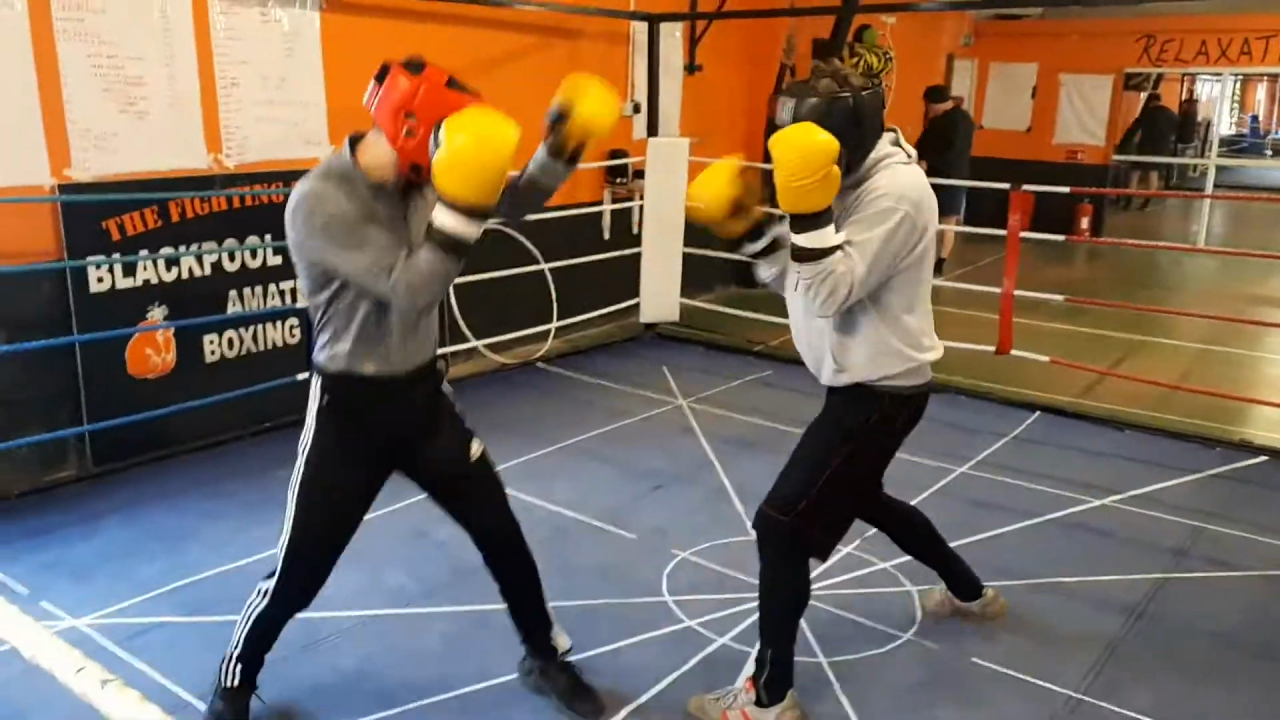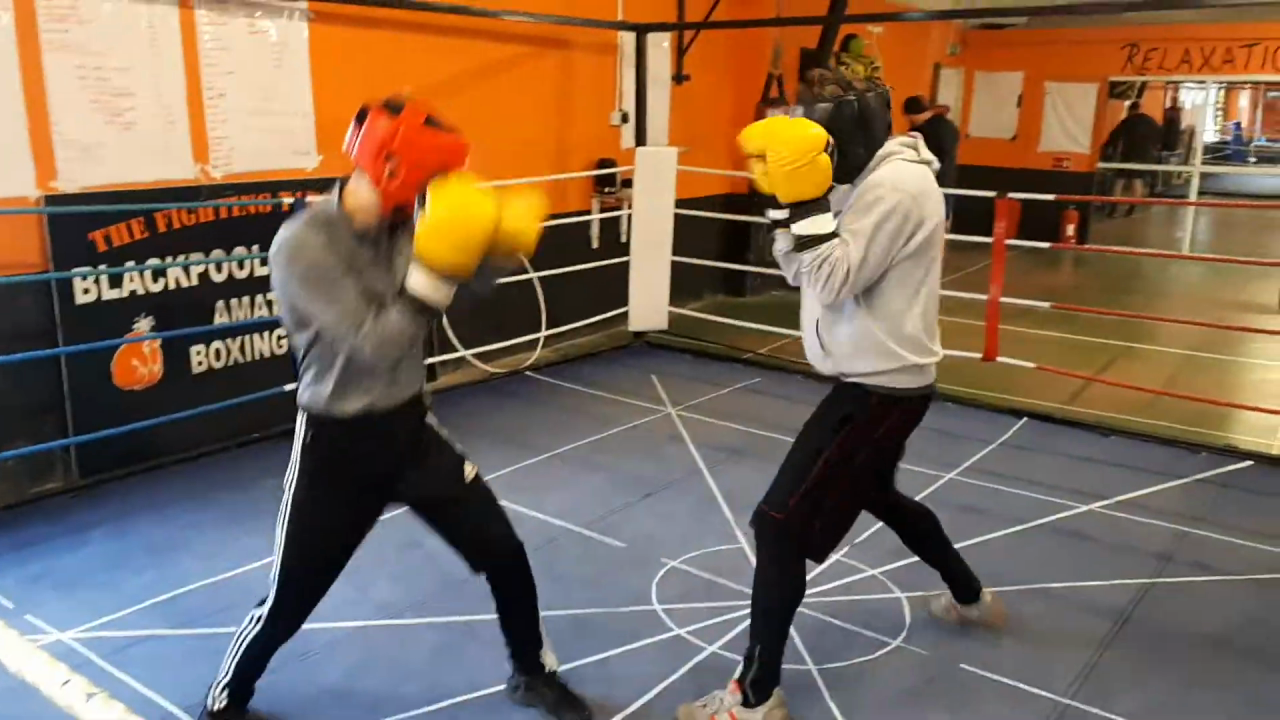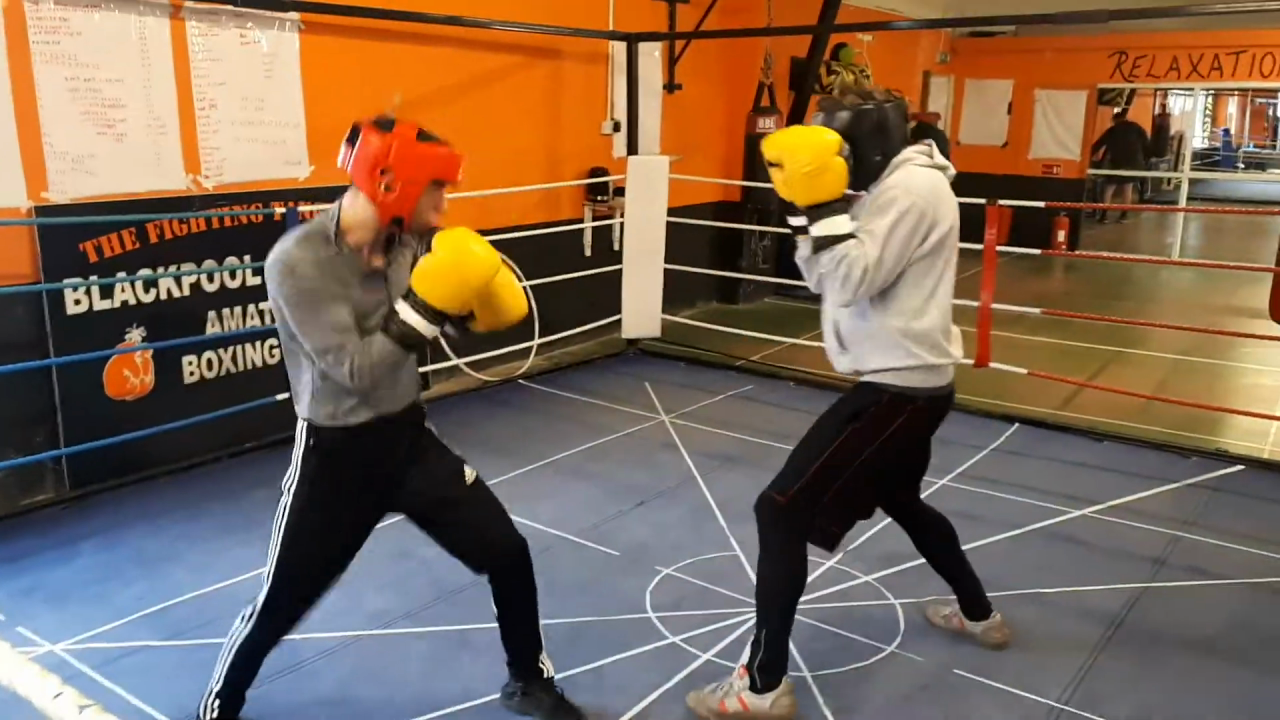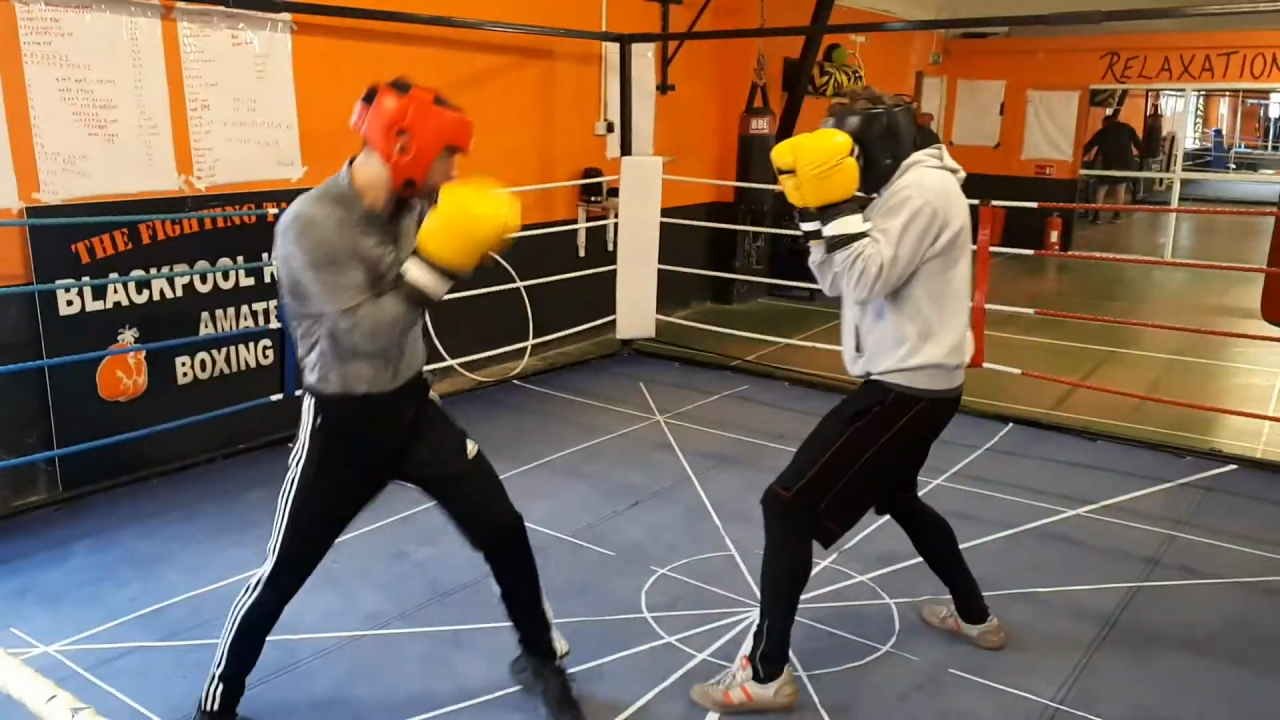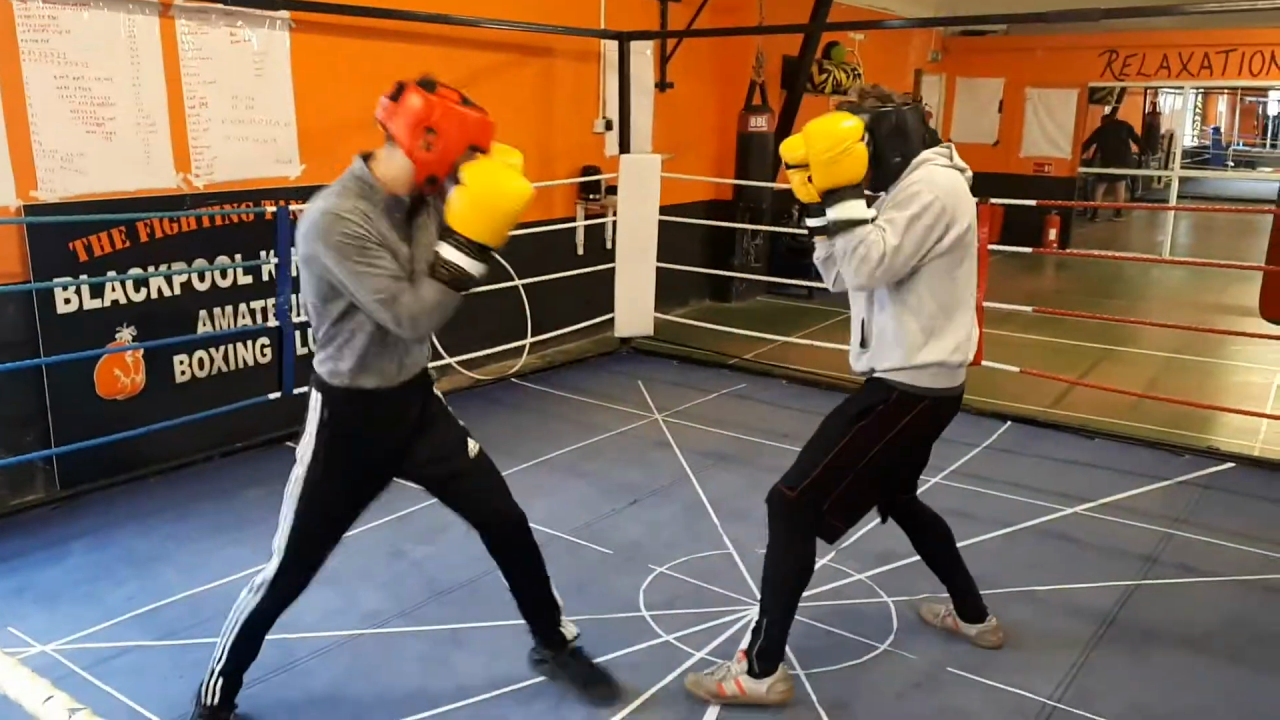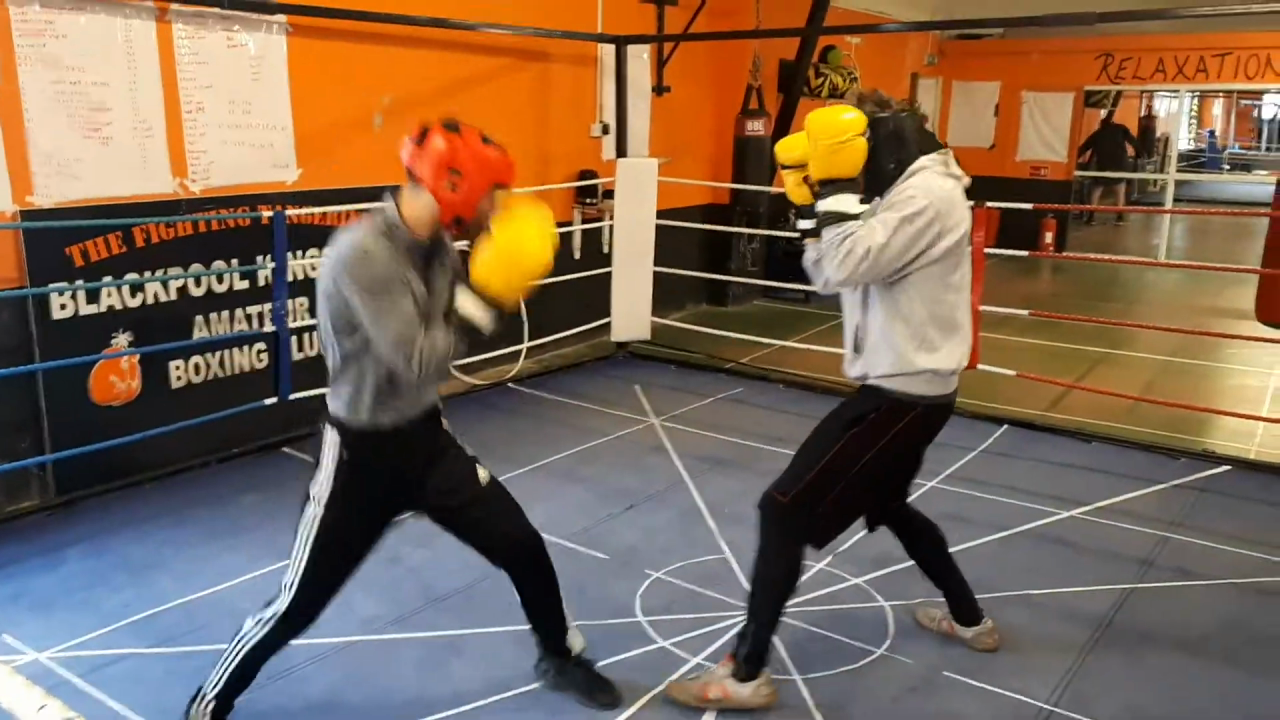
dt=0.1s
person 1, frame 1
left shoulder: (419, 176)
right shoulder: (317, 201)
left elbow: (515, 199)
right elbow: (408, 291)
left wrist: (563, 141)
right wrist: (459, 202)
left hip: (422, 396)
right hip: (350, 408)
left knee: (501, 537)
right knee: (297, 575)
left ankle: (545, 658)
person 1, frame 2
left shoulder: (408, 222)
right shoulder: (301, 244)
left elbow: (475, 263)
right elbow: (377, 347)
left wrist: (501, 234)
right wrist: (439, 266)
left hip: (408, 428)
right hip: (335, 443)
left knee: (503, 551)
right knee: (288, 603)
person 1, frame 3
left shoulder: (408, 240)
right shoulder: (297, 260)
left elbow: (429, 321)
right elbow: (356, 373)
left wrist: (474, 304)
right wrist: (425, 307)
left hip: (407, 436)
right hip: (332, 452)
left knee: (506, 552)
right knee: (279, 605)
person 1, frame 4
left shoulder: (411, 206)
right shoulder: (310, 223)
right elbow: (369, 333)
left wrist: (474, 236)
right wrist: (436, 260)
left hip: (411, 407)
right hip: (340, 422)
left knee: (504, 529)
right knee: (282, 575)
left ankle: (539, 660)
person 1, frame 5
left shoulder: (416, 198)
right shoulder: (334, 216)
right elbow: (410, 317)
left wrist: (476, 222)
right wrist: (469, 235)
left hip: (415, 403)
right hip: (349, 416)
left knee: (507, 526)
right knee: (289, 572)
left ankle: (555, 645)
person 1, frame 6
left shoulder: (433, 242)
right shoulder: (360, 255)
right elbow: (418, 364)
left wrist: (498, 261)
right wrist: (485, 292)
left hip: (425, 436)
right hip: (362, 450)
left knee: (522, 546)
right knee: (299, 603)
left ankle: (560, 657)
person 2, frame 1
left shoulder: (896, 191)
right shoulder: (842, 180)
left elbow: (831, 290)
right elbow: (789, 276)
left wrist: (807, 206)
right wrist: (741, 221)
left hip: (880, 389)
right hip: (864, 377)
left knee: (781, 525)
right knee: (859, 496)
right ankle: (968, 589)
person 2, frame 2
left shoulder: (900, 187)
right shoulder: (865, 181)
left elbow: (834, 280)
right elbow: (802, 272)
left wrist: (806, 196)
right wrist: (784, 193)
left hip: (881, 386)
right hip: (880, 376)
left knee: (779, 524)
right knee: (875, 493)
right ankle: (972, 597)
person 2, frame 3
left shoulder: (914, 188)
right shoulder: (889, 188)
left elbow: (851, 280)
right elbow: (822, 277)
left wrist: (826, 198)
right wrist: (805, 202)
left hip: (897, 387)
right hip: (914, 381)
left knee: (782, 511)
right knee: (898, 497)
right ankle: (979, 614)
person 2, frame 4
left shoulder: (925, 190)
right shoulder: (900, 191)
left elbow: (863, 279)
right elbow: (834, 277)
left wrist: (837, 200)
right wrist: (815, 205)
left hip: (905, 387)
right hip: (920, 382)
left knee: (788, 505)
right knee: (895, 496)
right ankle: (975, 615)
person 2, frame 5
left shoulder: (934, 189)
right shoulder: (909, 191)
left elbow: (863, 269)
right elbow: (838, 271)
left wrist: (844, 189)
right wrist: (819, 200)
left hip: (909, 386)
right hip: (920, 380)
left knee: (792, 504)
right knee: (896, 495)
left ankle: (760, 667)
right ankle: (973, 615)
person 2, frame 6
left shoulder: (928, 196)
right shoulder: (902, 196)
left elbow: (847, 263)
right elbow: (826, 274)
left wrist: (837, 183)
right wrist: (813, 198)
left hip: (902, 392)
right hip: (913, 386)
left knee: (784, 509)
right knee: (886, 502)
left ankle: (745, 671)
right ankle: (969, 618)
